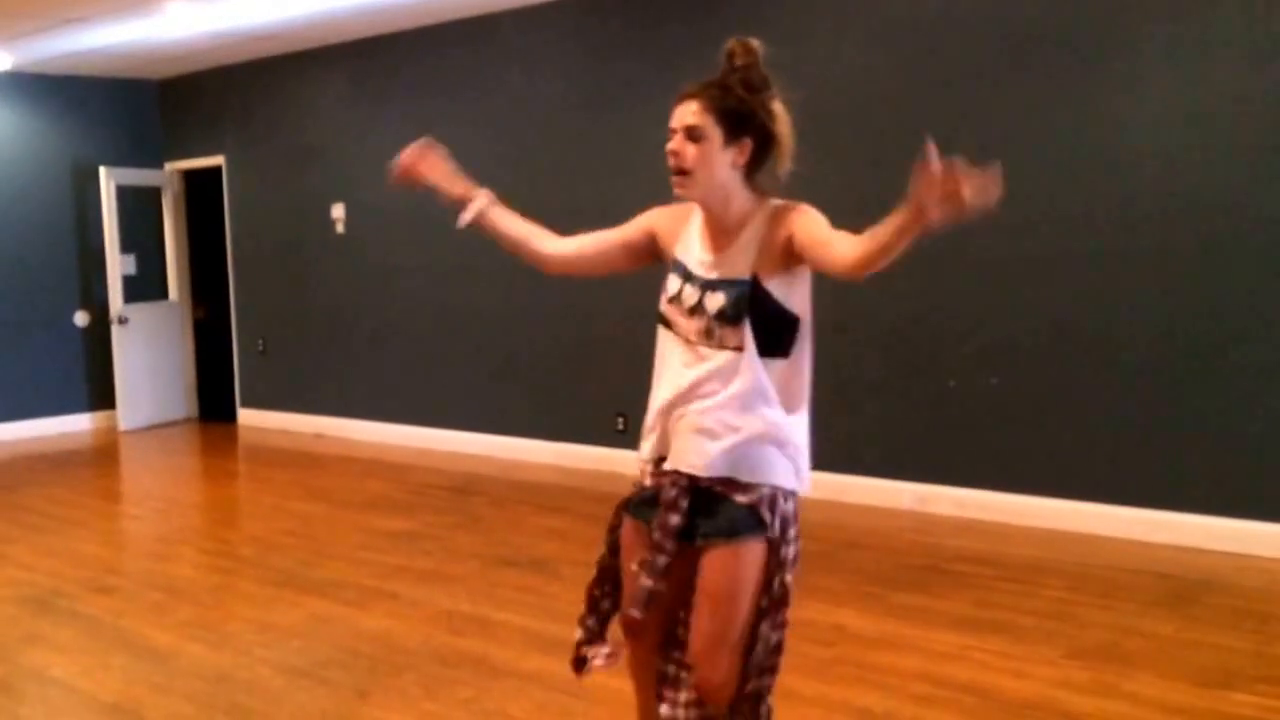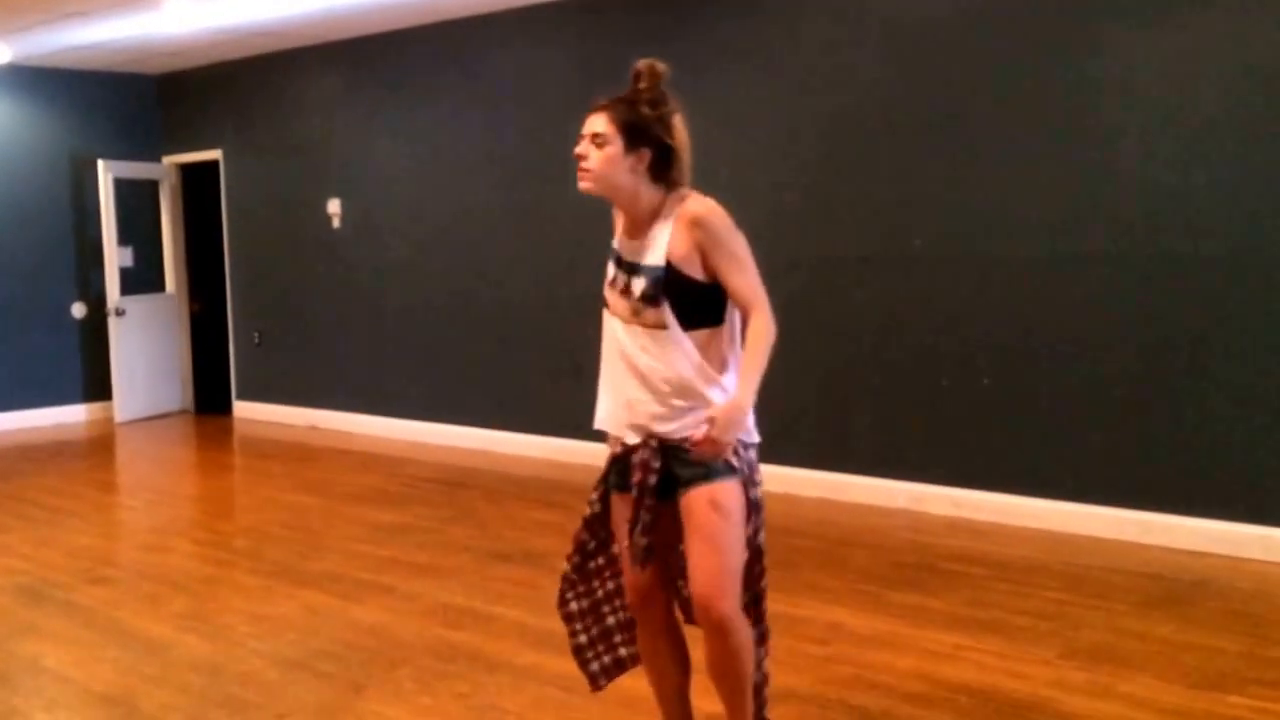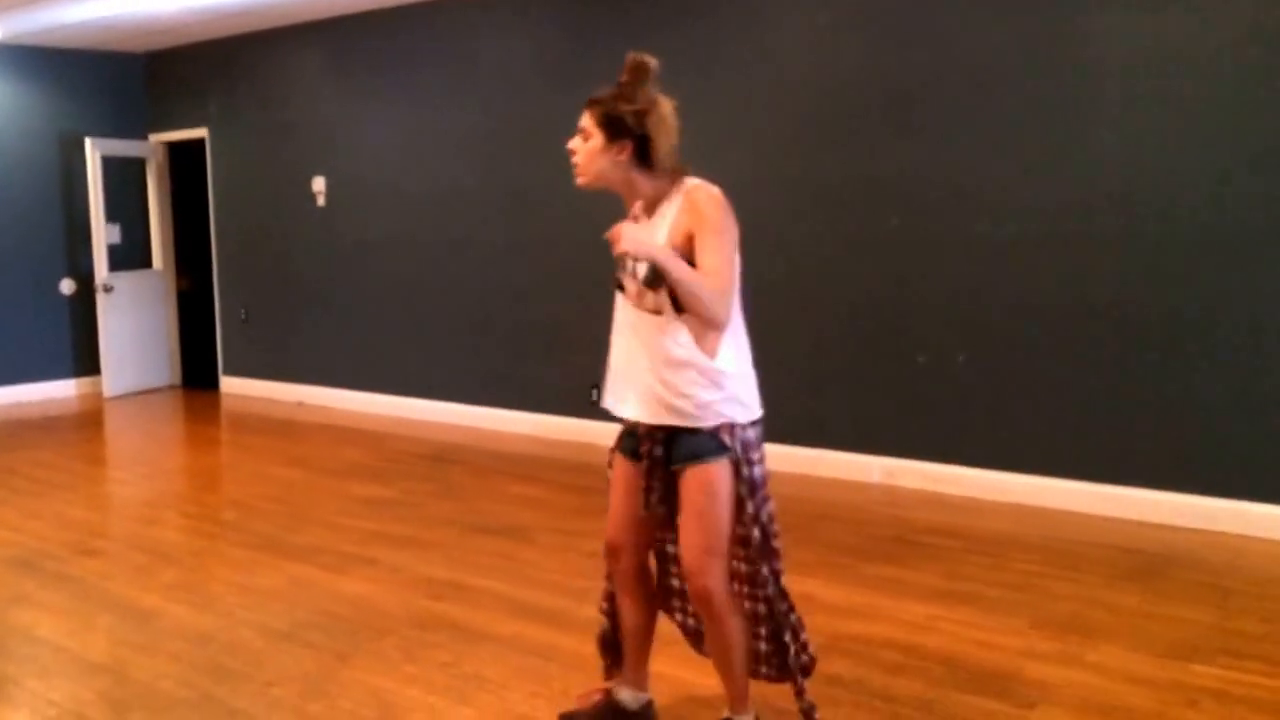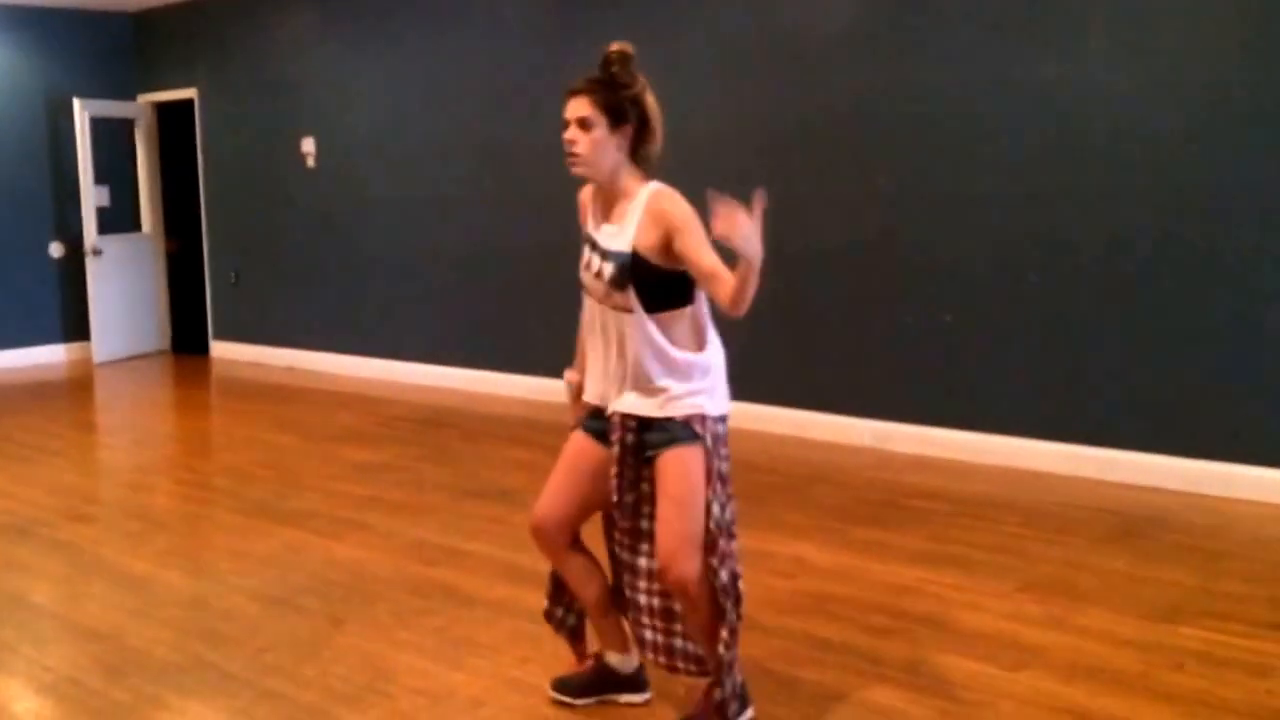
dt=1s
person 1, frame 1
left shoulder: (786, 227)
right shoulder: (670, 225)
left elbow: (855, 258)
right elbow: (560, 253)
left wrist: (916, 217)
right wrist: (469, 195)
left hip: (750, 474)
right hip: (667, 463)
left knee: (713, 655)
right knee: (648, 628)
person 1, frame 2
left shoulder: (697, 217)
right shoulder: (623, 218)
left elbow: (760, 315)
left wrist: (740, 403)
left hip: (706, 440)
right hip: (636, 439)
left knee: (715, 602)
right knee: (639, 596)
person 1, frame 3
left shoulder: (700, 202)
right shoulder: (636, 211)
left elbow: (715, 311)
left wrist: (657, 255)
left hip: (712, 419)
right hip: (647, 414)
left knee: (706, 577)
right knee: (622, 553)
person 1, frame 4
left shoulder: (663, 209)
right shoulder: (587, 204)
left elbow: (728, 297)
left wrist: (749, 256)
right wrist: (581, 372)
left hip: (682, 410)
right hip: (612, 406)
left knee: (679, 565)
right knee: (549, 525)
right ankle: (617, 664)
